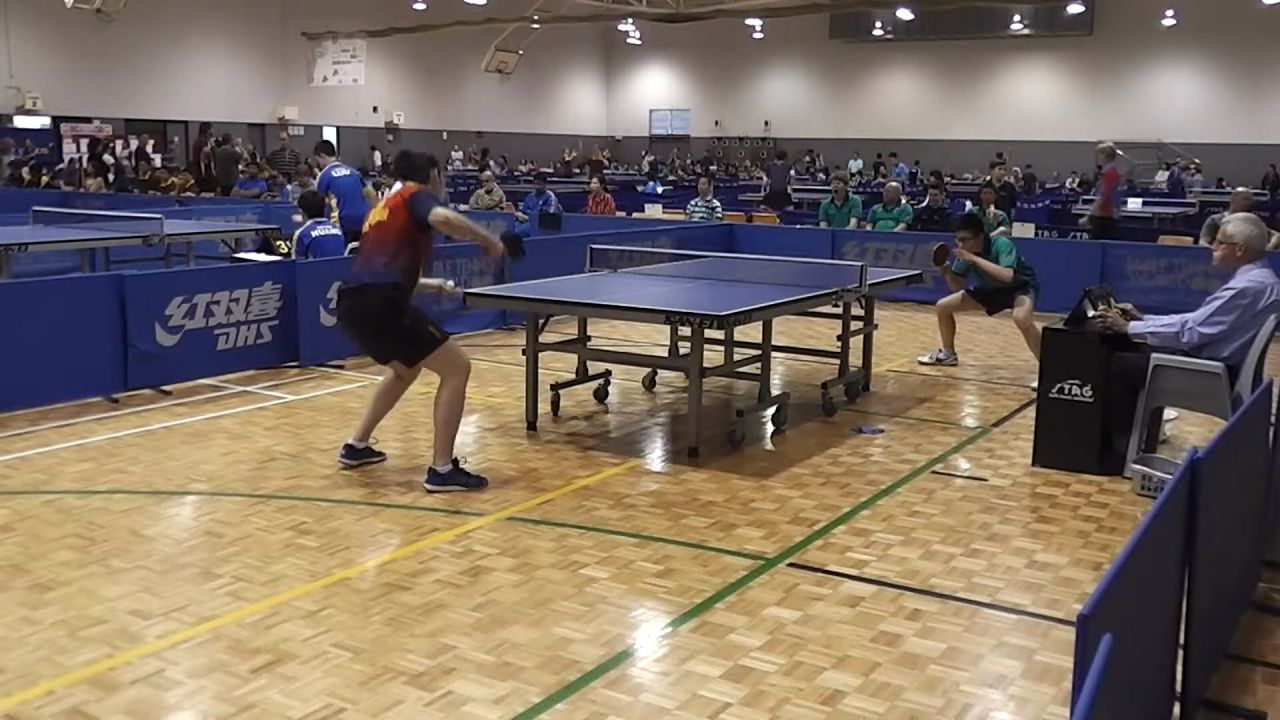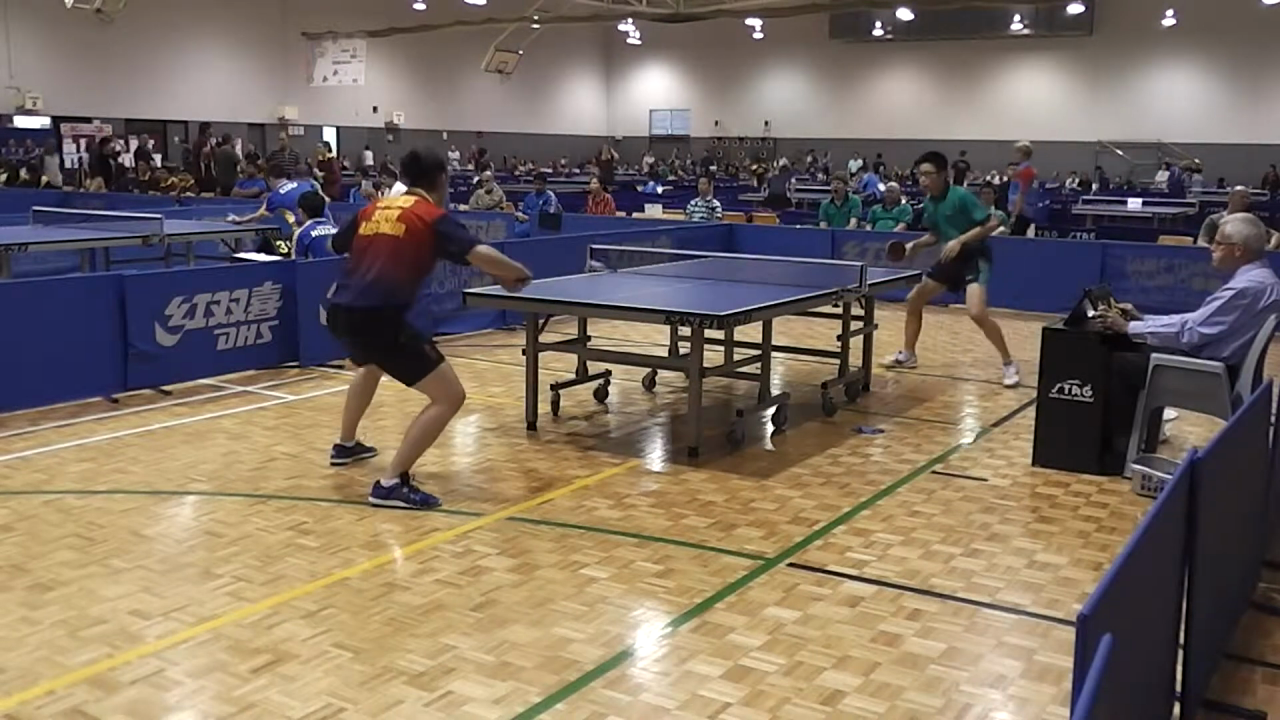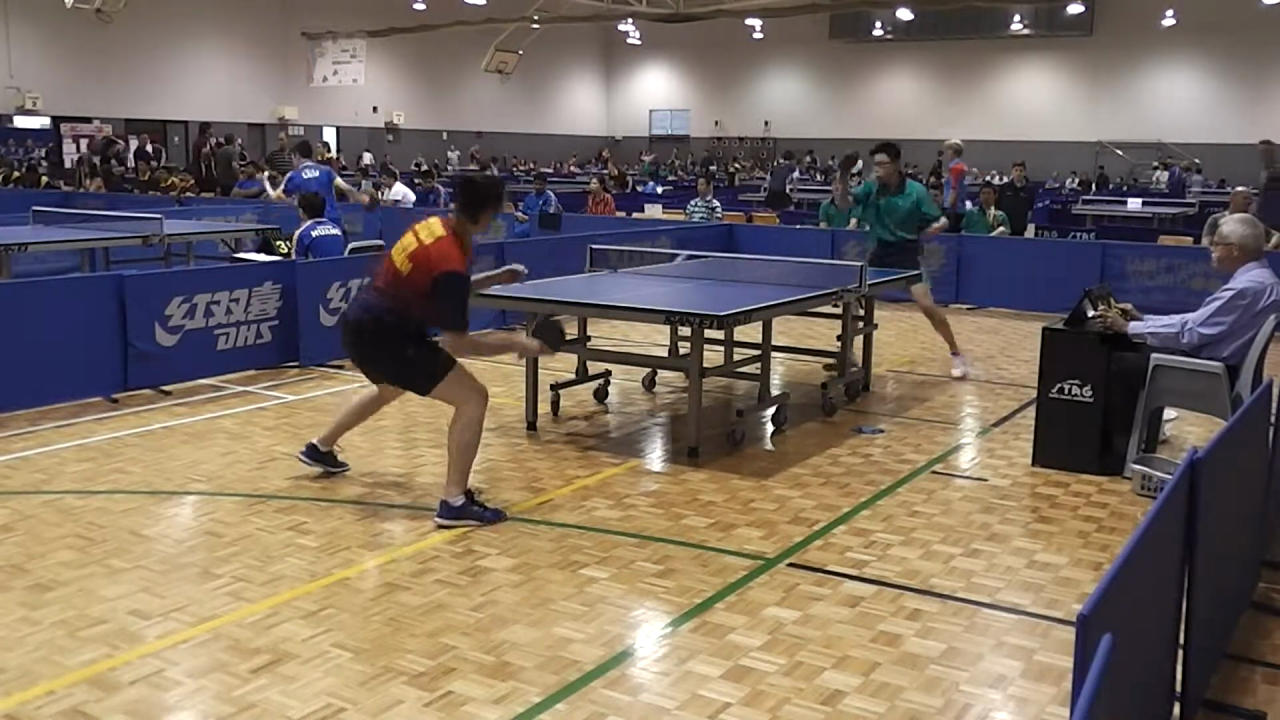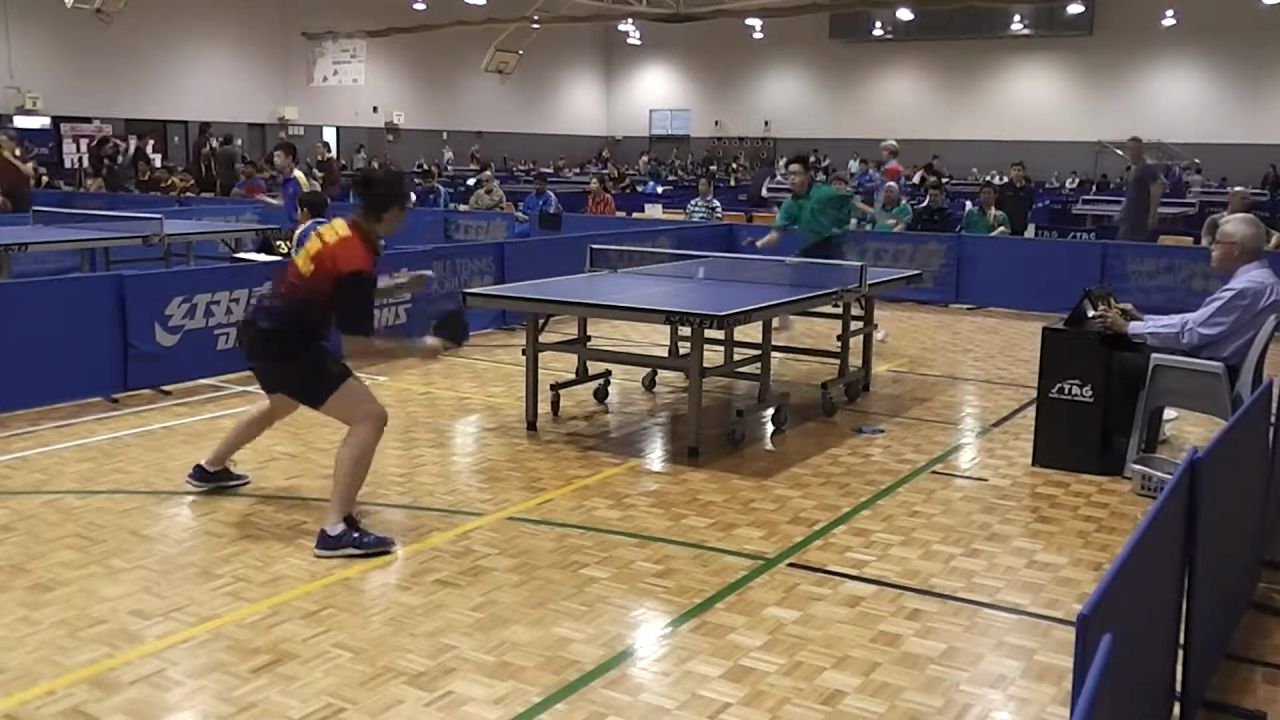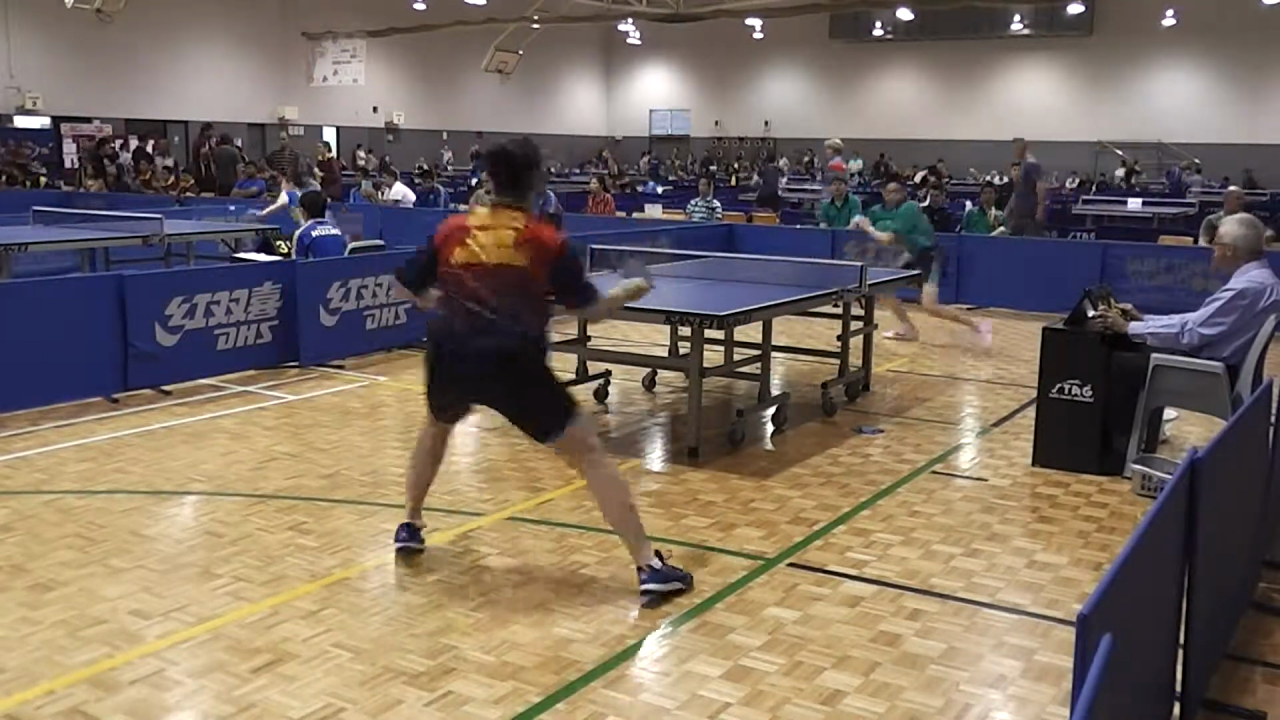
dt=1s
person 1, frame 1
left shoulder: (386, 206)
right shoulder: (418, 197)
right elbow: (442, 218)
left wrist: (429, 284)
right wrist: (489, 240)
left hip: (351, 305)
right hip: (378, 304)
left knee: (406, 369)
right knee: (456, 368)
left ankle: (357, 445)
right ankle: (442, 469)
person 1, frame 2
left shoulder: (372, 209)
right shoulder: (434, 217)
left elbow: (338, 246)
right elbow: (480, 255)
right wrist: (519, 272)
left hip: (341, 313)
right hip: (378, 318)
left knee: (374, 365)
right knee: (450, 396)
left ankle: (346, 444)
right ankle: (392, 483)
person 1, frame 3
left shoulder: (433, 226)
right shoulder: (450, 263)
right elbow: (455, 341)
left wrist: (493, 279)
right wrist: (515, 343)
left hip: (361, 325)
right hip: (383, 338)
left knee: (389, 389)
right knee: (473, 396)
left ankle: (320, 448)
right ankle: (454, 502)
person 1, frame 4
left shoulder: (338, 230)
right shoulder: (356, 263)
right elbow: (356, 348)
left wrist: (401, 286)
right wrist: (418, 347)
left hip: (261, 333)
right hip: (285, 342)
left knee: (279, 406)
right knee: (370, 418)
left ankle: (209, 468)
right ankle: (336, 530)
person 1, frame 5
left shoulder: (452, 228)
right shoulder: (548, 240)
left elbow: (408, 286)
right elbow: (592, 308)
right wrist: (633, 289)
left hip: (449, 359)
right hip: (514, 365)
left knee: (437, 426)
right knee: (592, 458)
left ankle: (410, 527)
right ankle: (648, 565)
person 2, frame 1
left shoulder: (1248, 287)
right shoulder: (1257, 278)
left elbow: (1190, 331)
right elbow: (1197, 320)
left wrist: (1129, 327)
right wrist: (1143, 318)
right hip: (1214, 361)
left knee: (1119, 363)
right knee: (1137, 351)
left ankle: (1124, 447)
person 2, frame 2
left shoulder: (1248, 287)
right shoulder: (1258, 278)
left elbow: (1190, 331)
right elbow: (1197, 320)
left wrist: (1129, 327)
right wrist: (1142, 318)
right hip: (1216, 363)
left knee: (1119, 364)
right knee: (1139, 352)
left ankle: (1123, 448)
right ankle: (1140, 441)
person 2, frame 3
left shoulder: (1248, 287)
right shoulder: (1258, 279)
left elbow: (1189, 332)
right elbow: (1196, 320)
left wrist: (1128, 327)
right wrist: (1142, 318)
right hip: (1215, 364)
left knee: (1120, 364)
right knee: (1141, 353)
left ankle: (1122, 446)
right ankle: (1141, 440)
person 2, frame 4
left shoulder: (1248, 287)
right shoulder: (1257, 279)
left elbow: (1190, 332)
right elbow: (1197, 320)
left wrist: (1129, 327)
right wrist: (1143, 318)
right hip: (1214, 364)
left knee: (1120, 364)
right knee: (1138, 352)
left ankle: (1123, 444)
right ankle: (1140, 437)
person 2, frame 5
left shoulder: (1249, 287)
right shoulder: (1258, 278)
left elbow: (1190, 332)
right elbow: (1197, 320)
left wrist: (1128, 328)
right wrist: (1143, 318)
right hip: (1215, 364)
left knee: (1119, 364)
right knee: (1137, 352)
left ankle: (1124, 445)
person 3, frame 1
left shoulder: (1002, 245)
right shoulder: (965, 251)
left elbow: (1008, 276)
right elbow: (957, 287)
left wrist: (975, 259)
right wrist: (947, 271)
left hip: (1020, 287)
right hip: (990, 289)
left knee: (1021, 318)
right knee: (943, 307)
right ankle: (948, 354)
person 3, frame 2
left shoulder: (961, 196)
right shoulder: (929, 203)
left elbow: (991, 224)
left wrist: (959, 241)
right wrist: (914, 244)
left hip: (975, 257)
right hip: (950, 258)
left knee: (977, 313)
right knee: (913, 301)
left ankle: (1009, 364)
right ankle: (907, 355)
person 3, frame 3
left shoulder: (916, 191)
right shoulder: (871, 188)
left elbow: (941, 220)
left wrist: (938, 226)
left hip: (907, 252)
right hip: (881, 251)
left knee: (928, 307)
left ankle: (956, 354)
person 3, frame 4
left shoulder: (823, 193)
right shoulder: (790, 205)
left elbow: (853, 203)
right elbow: (776, 233)
left wrist: (878, 215)
right wrist: (758, 244)
left hip: (832, 246)
right hip: (812, 247)
person 3, frame 5
left shoulder: (907, 209)
right shoulder: (896, 211)
left elbow: (887, 239)
left wrist: (868, 228)
left hip: (929, 258)
right hip: (915, 258)
left knee: (929, 306)
left ankle: (978, 327)
right ankle: (908, 329)
